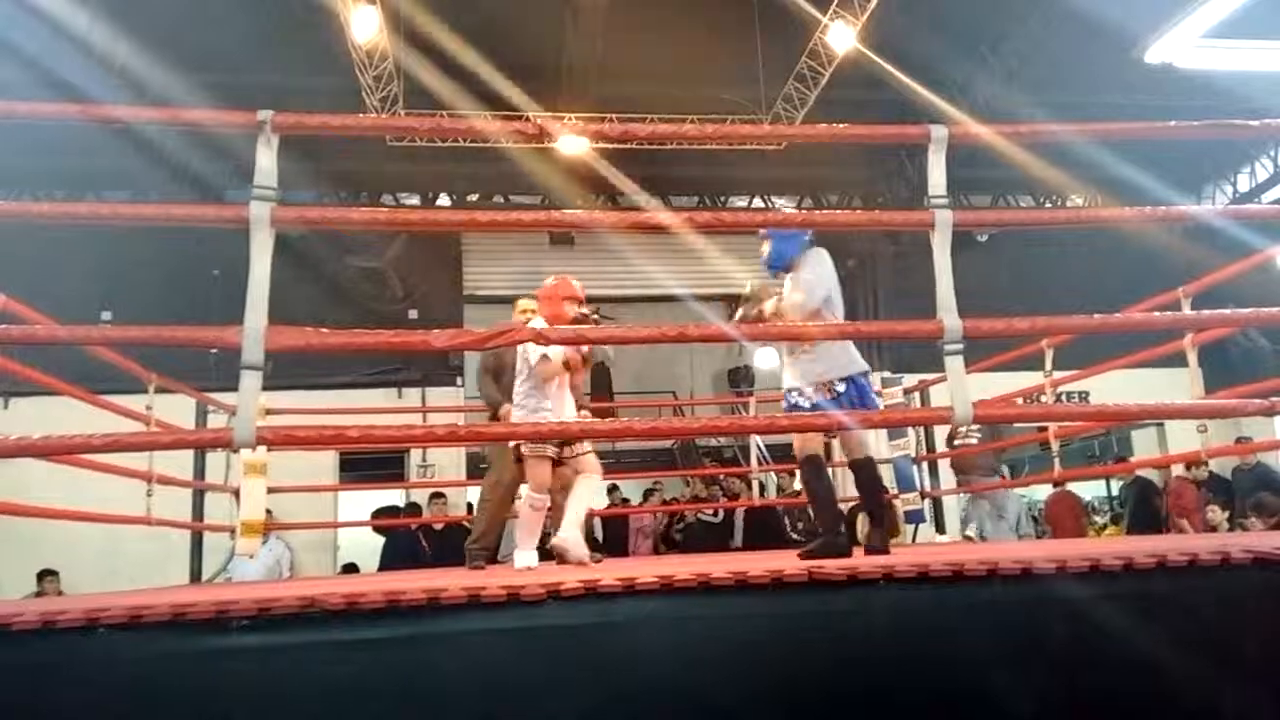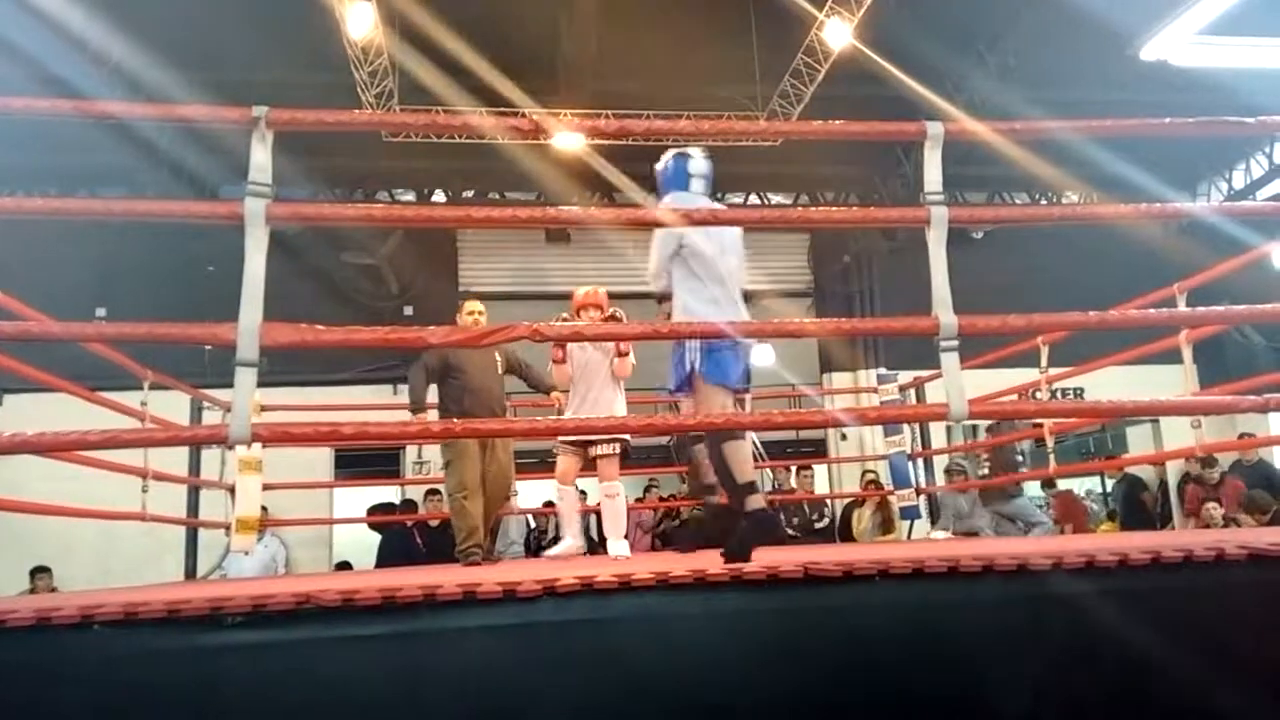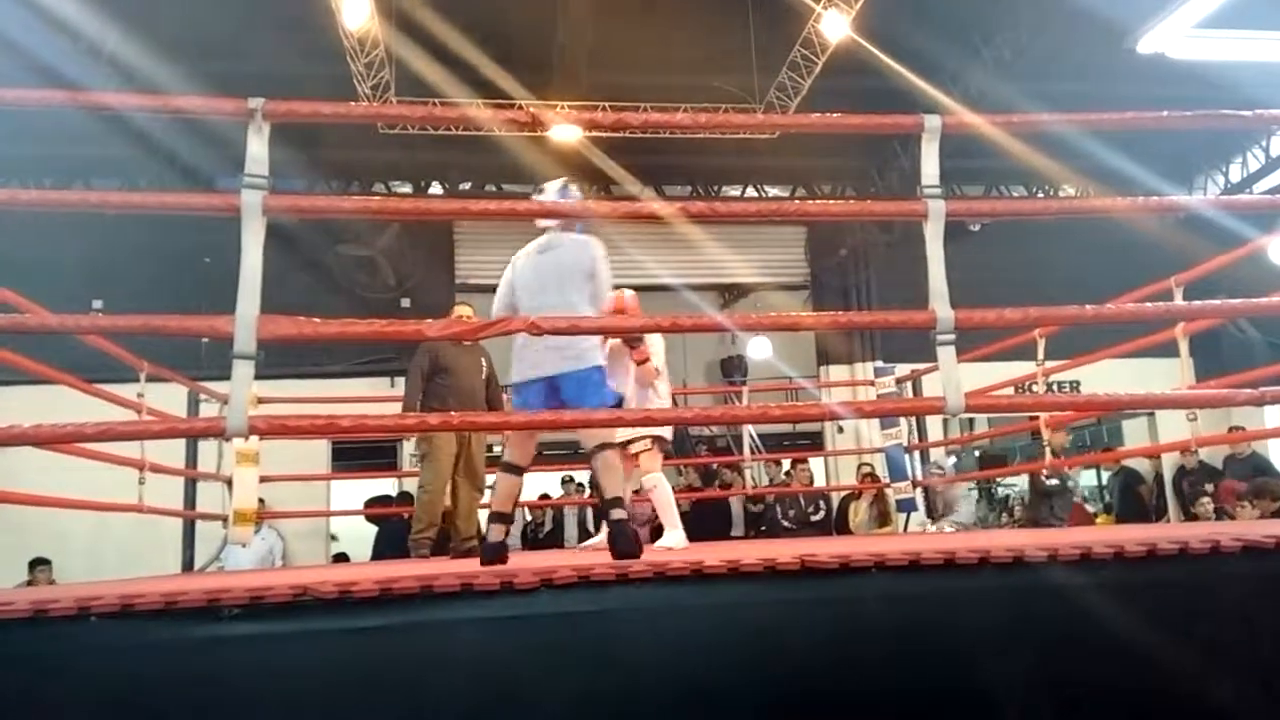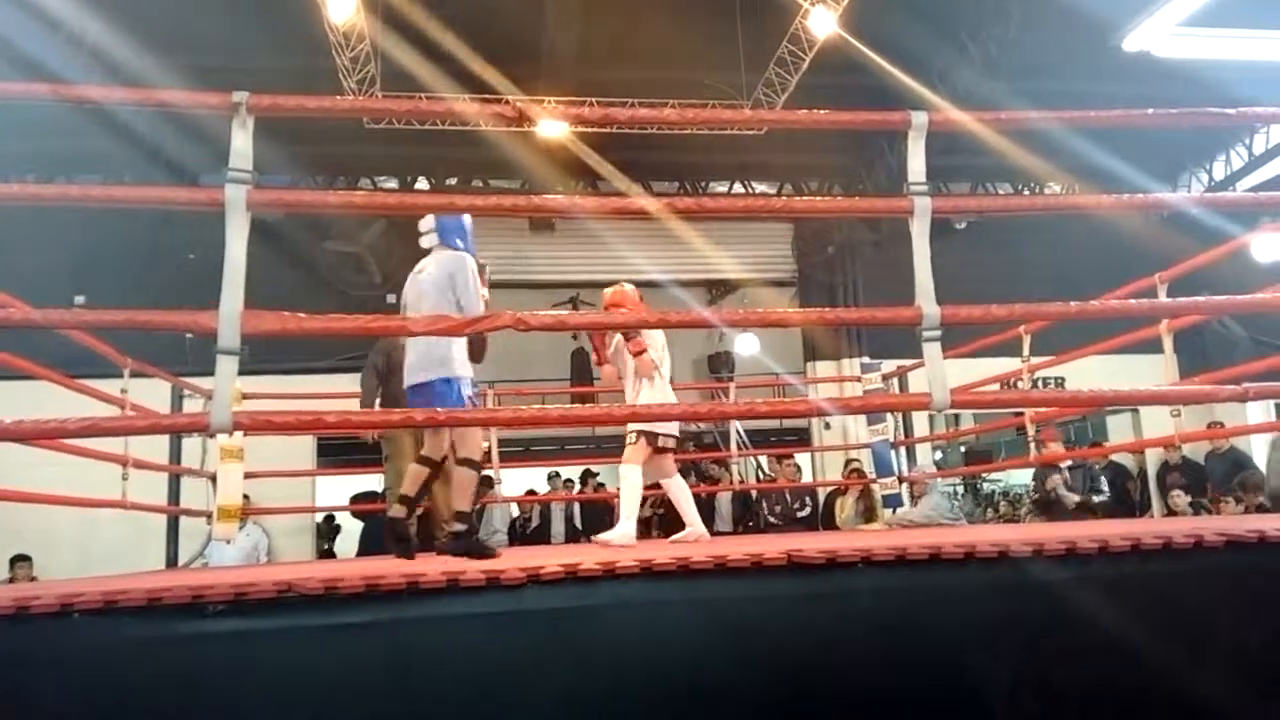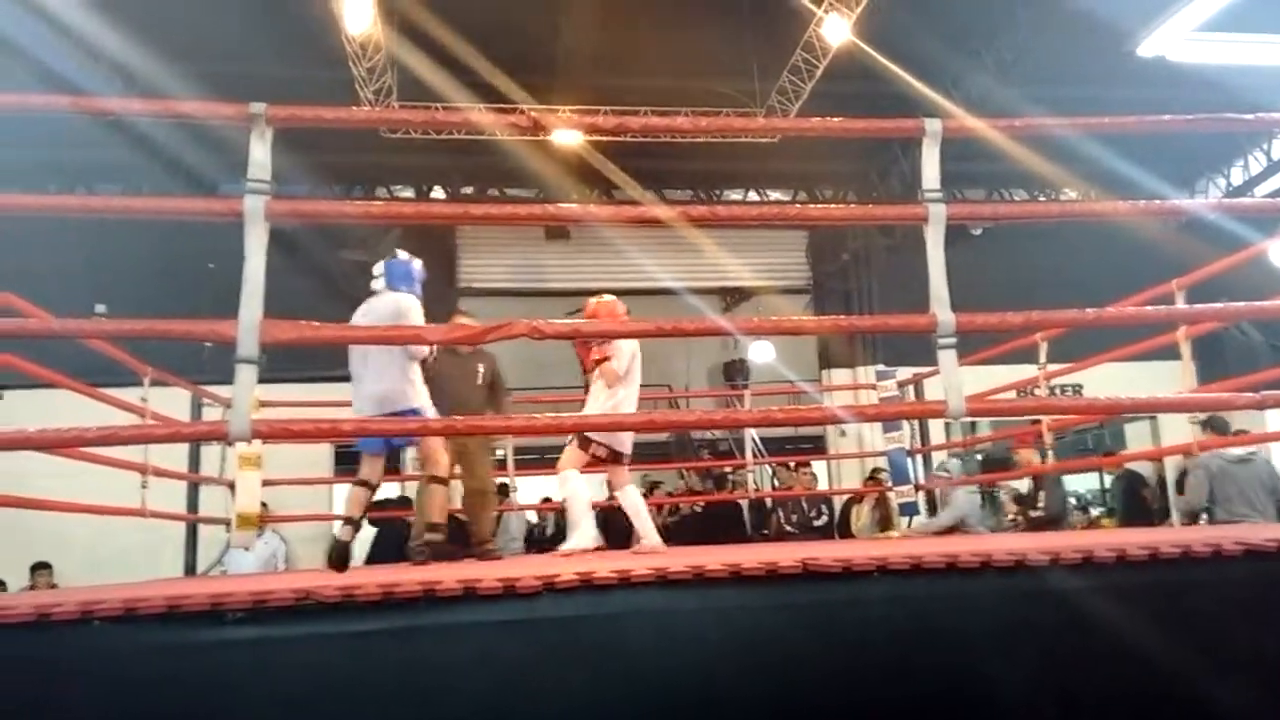
dt=0.7s
person 1, frame 1
left shoulder: (816, 259)
right shoulder: (786, 280)
left elbow: (804, 303)
left wrist: (773, 305)
right wrist: (756, 312)
left hip: (839, 373)
right hip: (801, 383)
left knee: (857, 452)
right knee: (808, 455)
left ankle: (878, 526)
right ankle: (834, 535)
person 1, frame 2
left shoulder: (674, 207)
right shoulder: (728, 222)
left elbow: (661, 269)
left wrist: (671, 295)
right hip: (731, 329)
left knee: (718, 421)
right knee: (711, 422)
left ankle: (757, 512)
person 1, frame 3
left shoulder: (523, 258)
right shoulder: (590, 247)
left elbow: (501, 312)
right elbow: (600, 303)
left hip: (531, 363)
right hip: (580, 357)
left knee: (516, 450)
right knee: (601, 440)
left ankle: (494, 540)
right ankle: (619, 523)
person 1, frame 4
left shoulder: (417, 274)
right shoulder: (460, 264)
right elbow: (475, 315)
right wrist: (482, 292)
left hip: (418, 371)
right hip: (446, 368)
left knee: (434, 450)
right knee: (469, 446)
left ankle: (397, 521)
right ankle: (461, 533)
person 1, frame 5
left shoulder: (361, 312)
right shoulder: (405, 302)
left elbow: (356, 363)
right elbow: (418, 349)
right wrist: (431, 343)
left hip: (368, 401)
right hip: (405, 397)
left knee: (368, 473)
right knee: (438, 463)
left ankle: (343, 541)
right ankle: (433, 538)
person 2, frame 1
right shoulder: (537, 330)
left elbow: (573, 377)
right elbow: (546, 370)
left wrist: (582, 346)
right wrist: (574, 356)
left hip: (562, 417)
right hip: (535, 417)
left knee: (590, 470)
right knee: (541, 484)
left ankle: (568, 535)
right ankle: (525, 551)
person 2, frame 2
left shoulder: (615, 340)
right shoulder: (570, 342)
left elbow: (623, 372)
right elbow: (561, 379)
left wrist: (621, 337)
right wrist: (560, 343)
left hip: (609, 419)
right hip: (576, 420)
left knee: (608, 477)
right knee: (564, 477)
left ankle: (616, 541)
right ankle: (572, 539)
person 2, frame 3
left shoulder: (649, 336)
right shoulder: (612, 344)
left elbow: (650, 376)
right elbow: (607, 381)
left wrist: (635, 343)
left hip: (650, 413)
left knee: (648, 471)
left ankle: (674, 532)
right ankle: (609, 534)
person 2, frame 4
left shoulder: (649, 329)
right shoulder: (618, 339)
left elbow: (648, 368)
right elbow: (609, 378)
left wrist: (631, 337)
right wrist: (599, 347)
left hip: (654, 406)
right hip: (641, 409)
left knee: (631, 461)
right knee: (667, 472)
left ankle: (625, 528)
right ankle: (695, 527)
person 2, frame 5
left shoulder: (624, 341)
right shoulder: (611, 344)
left elbow: (611, 378)
right elbow: (599, 384)
left wrist: (597, 347)
right wrist: (586, 356)
left hip: (606, 417)
left knee: (567, 467)
right knee: (621, 483)
left ankle: (584, 532)
right ankle: (650, 538)
person 3, frame 1
right shoulder: (498, 346)
right elbow: (483, 378)
right wrist: (499, 405)
left knee: (559, 486)
right knee: (498, 490)
right ankle: (479, 550)
person 3, frame 2
left shoulder: (497, 350)
right shoulder: (445, 347)
left elbow: (523, 369)
right elbow: (419, 374)
left wrist: (548, 388)
right wrist: (419, 408)
left knee: (498, 489)
right knee: (464, 489)
left ankle: (481, 543)
right ankle: (469, 549)
person 3, frame 3
left shoulder: (482, 353)
right shoulder: (433, 346)
left elbow: (493, 389)
right elbow: (415, 379)
right wrist: (410, 412)
left hip: (474, 428)
left knee: (470, 485)
right knee: (434, 482)
left ankle: (464, 542)
right ankle: (421, 540)
person 3, frame 4
right shoulder: (389, 344)
right elbow: (370, 377)
right hip: (398, 424)
left knee: (442, 478)
right knee: (400, 481)
left ankle: (446, 534)
person 3, frame 5
left shoulder: (486, 359)
right shoulder: (436, 357)
left elbow: (499, 392)
left wrist: (501, 417)
left hip: (476, 435)
left knee: (482, 488)
left ankle: (483, 543)
